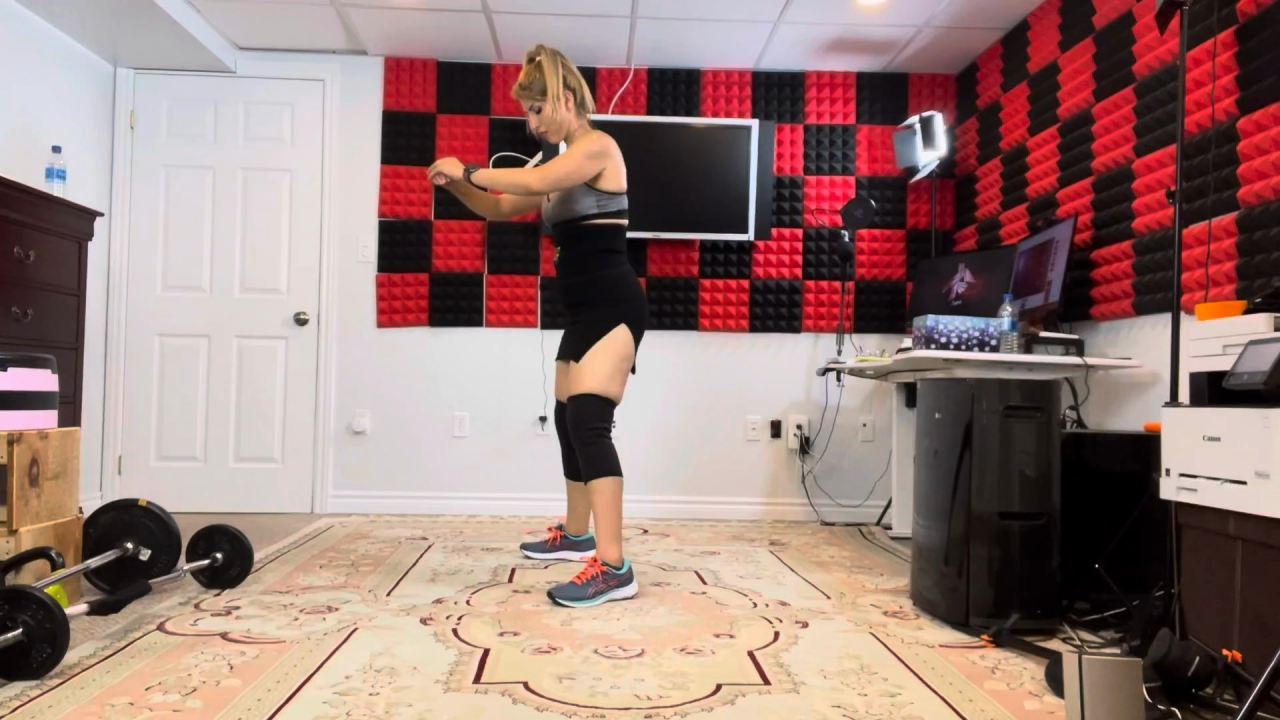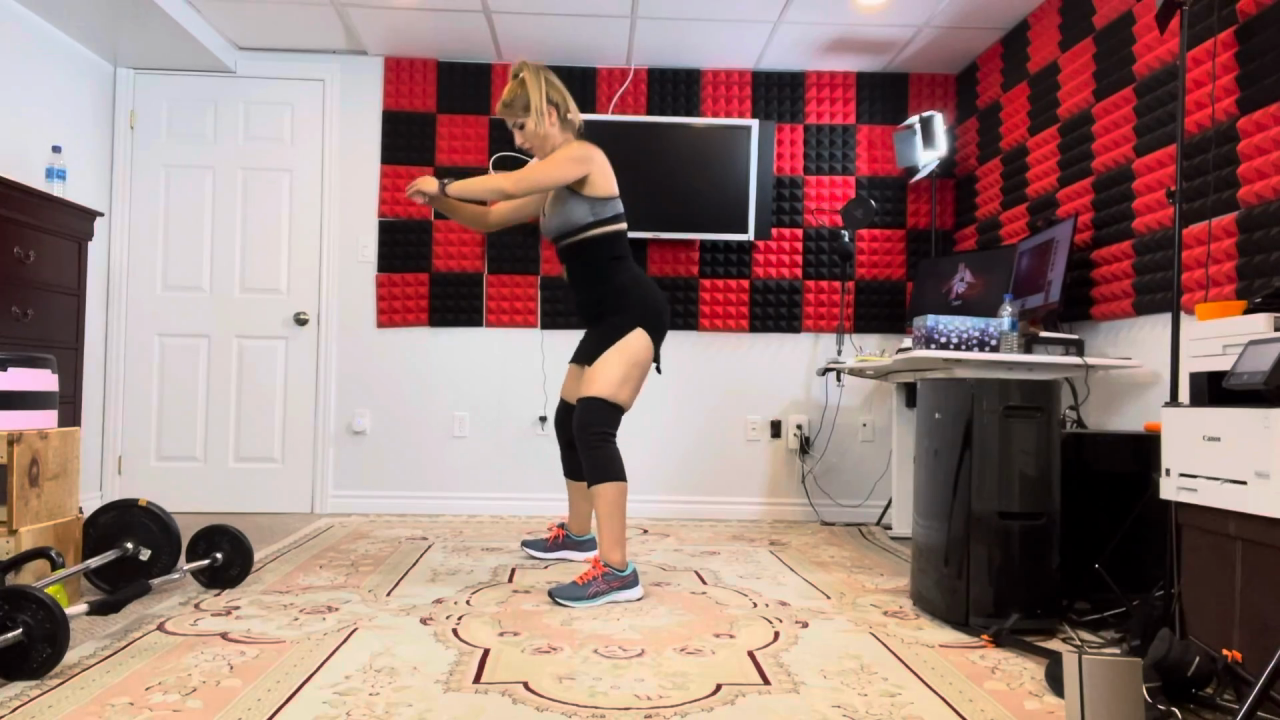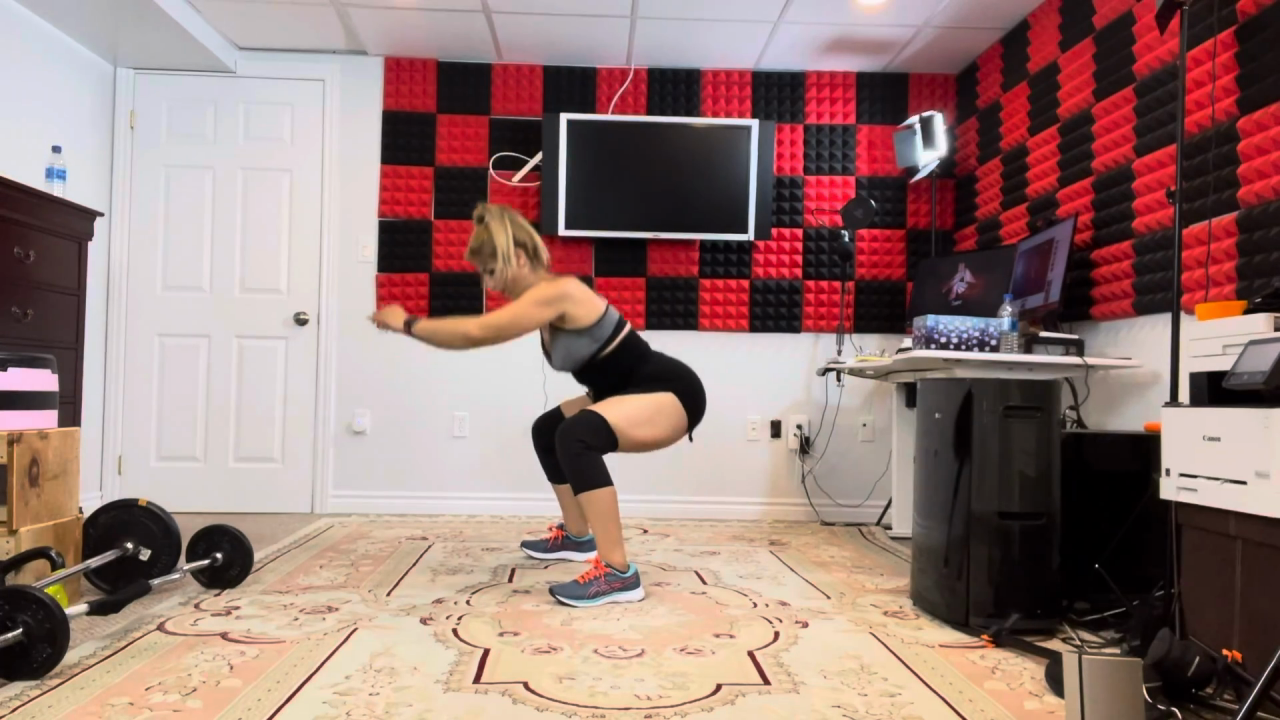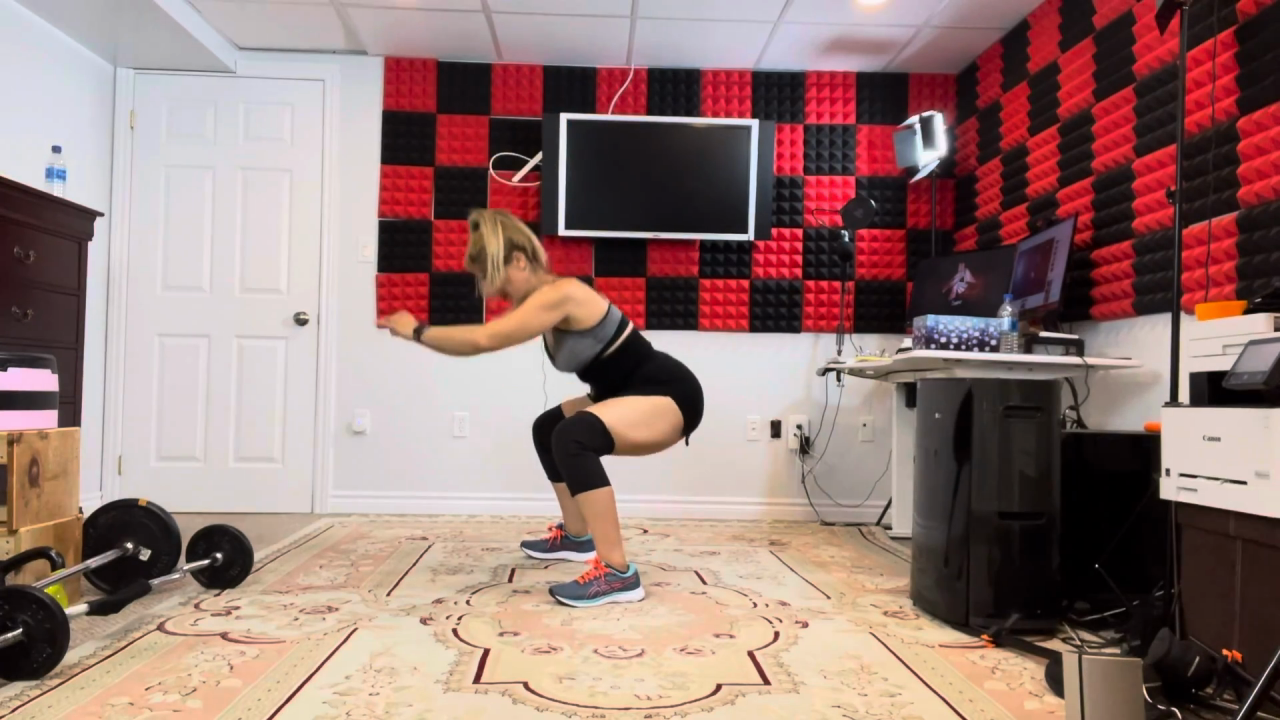
dt=0.4s
person 1, frame 1
left shoulder: (597, 146)
right shoulder: (564, 166)
left elbow: (532, 182)
right elbow: (502, 207)
left wrist: (468, 170)
right wrist: (457, 182)
left hip: (612, 307)
right hip: (586, 311)
left knee: (588, 423)
right knee: (569, 422)
left ankle: (613, 567)
right ankle: (576, 534)
person 1, frame 2
left shoulder: (583, 155)
right shoulder: (552, 183)
left elbow: (510, 185)
right elbow: (491, 217)
left wrist: (444, 185)
right wrist: (441, 200)
left hip: (632, 312)
right hip: (607, 318)
left knee: (593, 423)
right knee: (569, 420)
left ankle: (617, 569)
right ankle: (577, 534)
person 1, frame 3
left shoulder: (559, 292)
right shoulder: (542, 301)
left elbow: (478, 332)
right elbow: (479, 333)
left wrist: (410, 324)
right wrist: (416, 323)
left hip: (672, 392)
right hip: (636, 390)
left knee: (576, 436)
right knee: (548, 432)
left ankle: (618, 571)
right ankle: (577, 534)
person 1, frame 4
left shoulder: (562, 294)
right shoulder: (541, 302)
left elbow: (485, 339)
right elbow: (486, 335)
left wrist: (418, 331)
right wrist: (421, 331)
left hip: (672, 396)
right hip: (638, 394)
left knee: (573, 438)
right knee: (548, 429)
left ankle: (618, 572)
right ankle: (576, 535)
